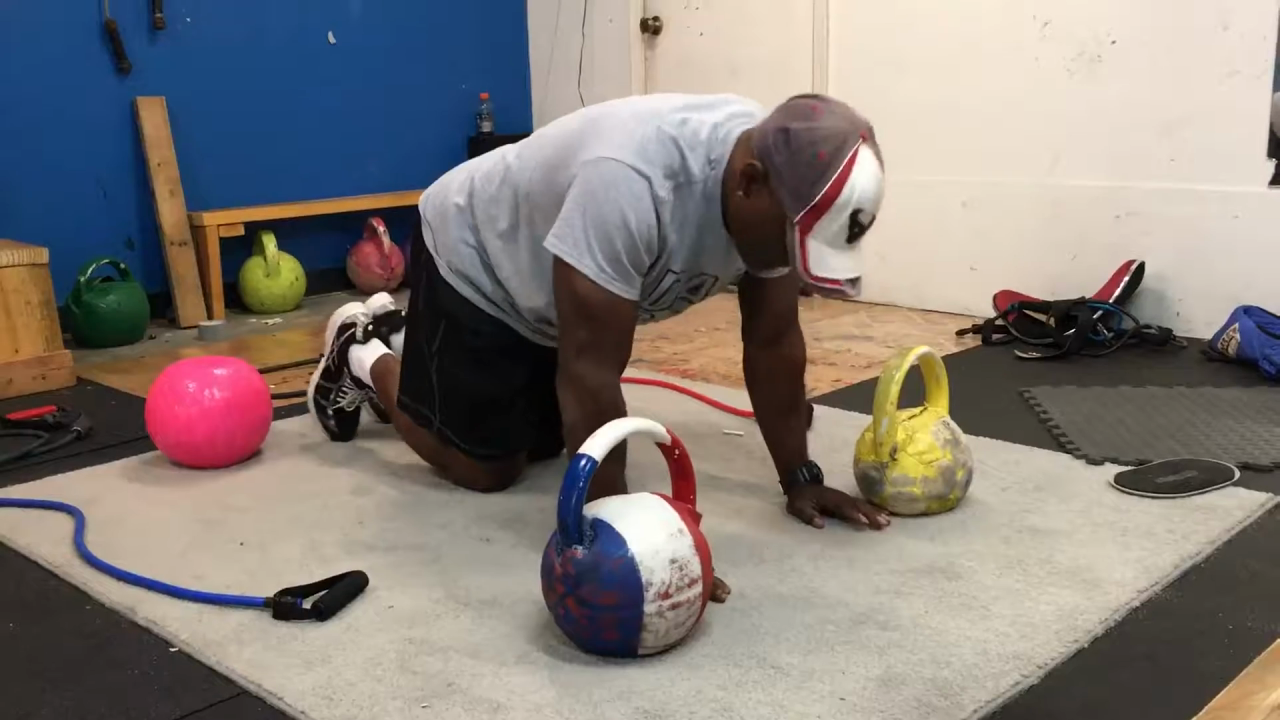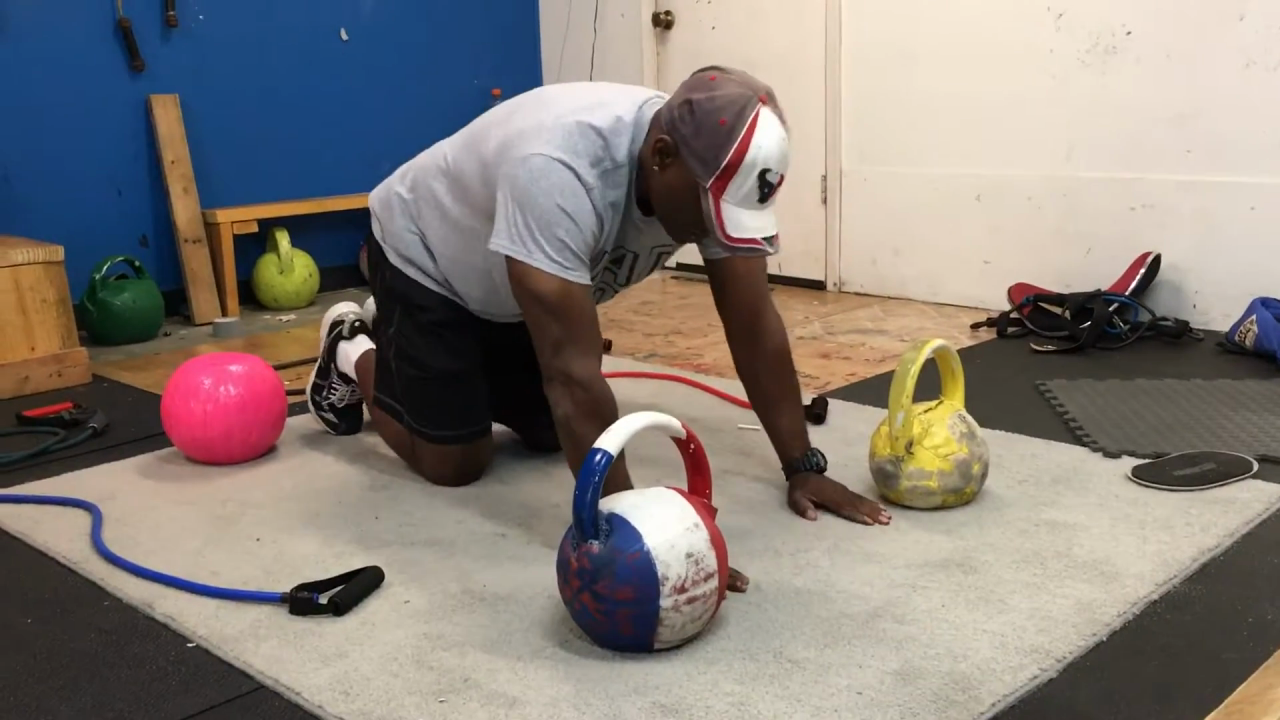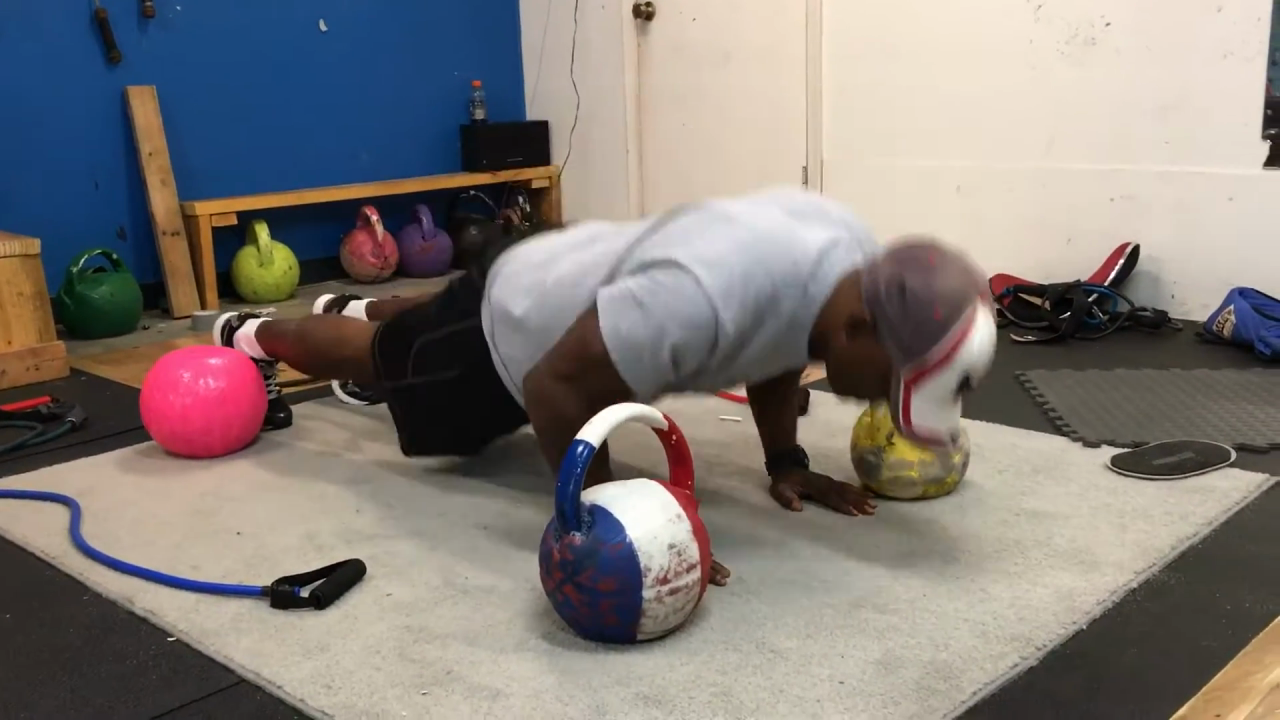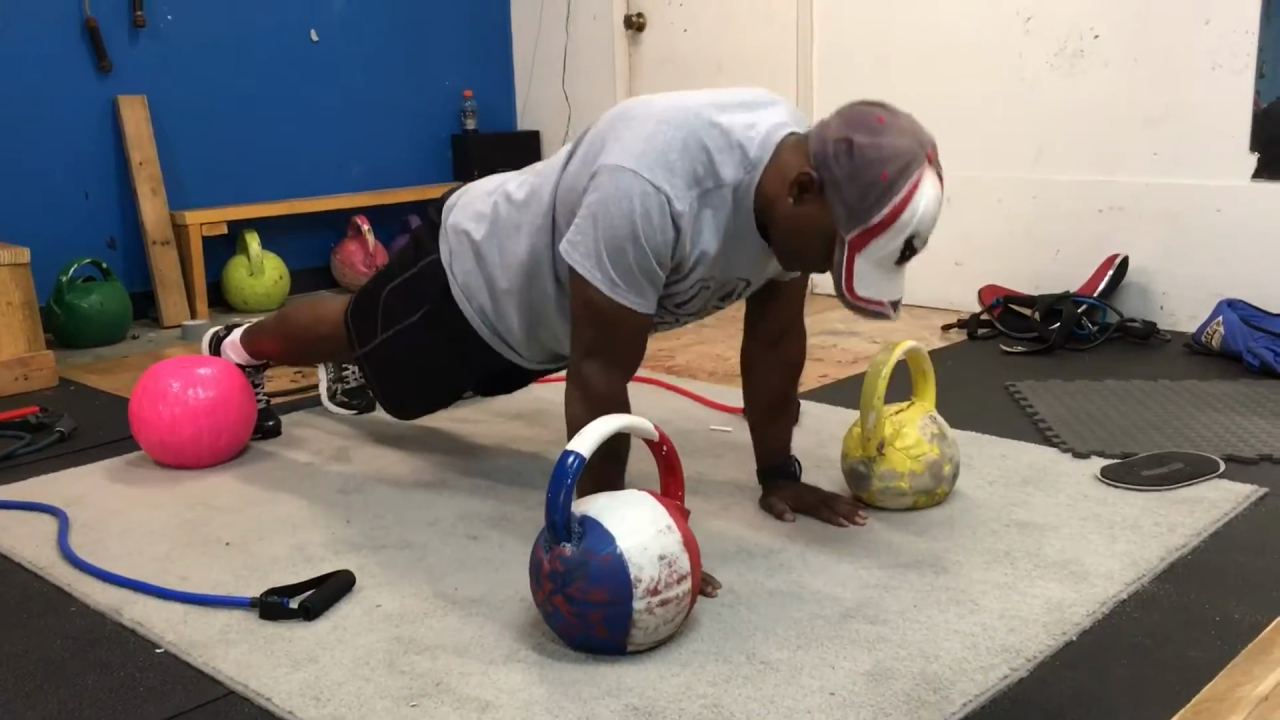
dt=1s
person 1, frame 1
left shoulder: (783, 179)
right shoulder: (632, 182)
left elbow: (774, 343)
right elbow: (591, 375)
left wrist: (800, 480)
left hip: (546, 283)
right hip: (474, 256)
left knee: (545, 442)
right knee: (486, 467)
left ankle: (397, 334)
right ankle: (363, 358)
person 1, frame 2
left shoulder: (714, 171)
right shoulder: (560, 172)
left elbow: (754, 327)
right elbow: (574, 369)
left wrist: (802, 467)
left hip: (510, 281)
right hip: (424, 253)
left knee: (549, 435)
right knee: (454, 462)
left ankle: (393, 330)
right ankle: (355, 352)
person 1, frame 3
left shoulder: (851, 257)
right shoulder: (706, 300)
left elbow: (773, 343)
right elbow: (551, 389)
left wrist: (784, 462)
left hip: (584, 278)
right hip: (515, 331)
left knee: (413, 331)
right knee: (384, 359)
left ankle: (359, 308)
right ankle: (252, 337)
person 1, frame 4
left shoulder: (803, 176)
right shoulder: (653, 186)
left elbow: (775, 332)
right elbow: (598, 374)
left wrist: (778, 476)
left hip: (545, 292)
right hip: (474, 269)
right knee: (362, 333)
left ankle: (344, 379)
right ankle: (238, 348)
